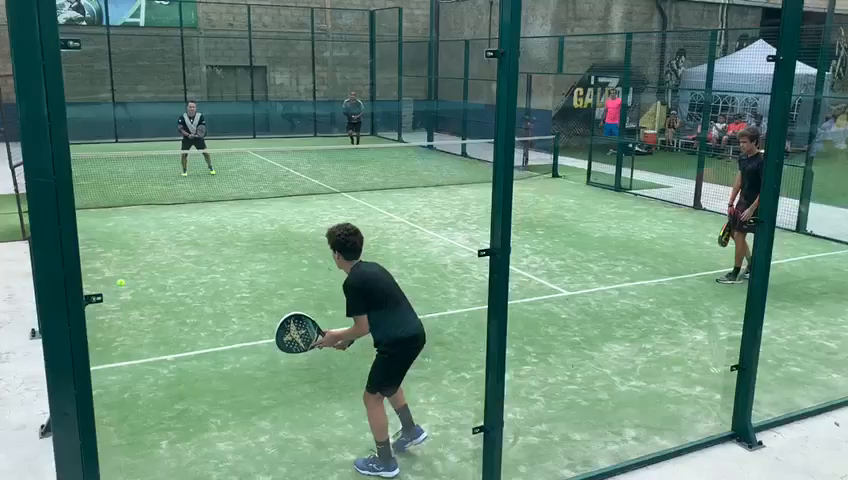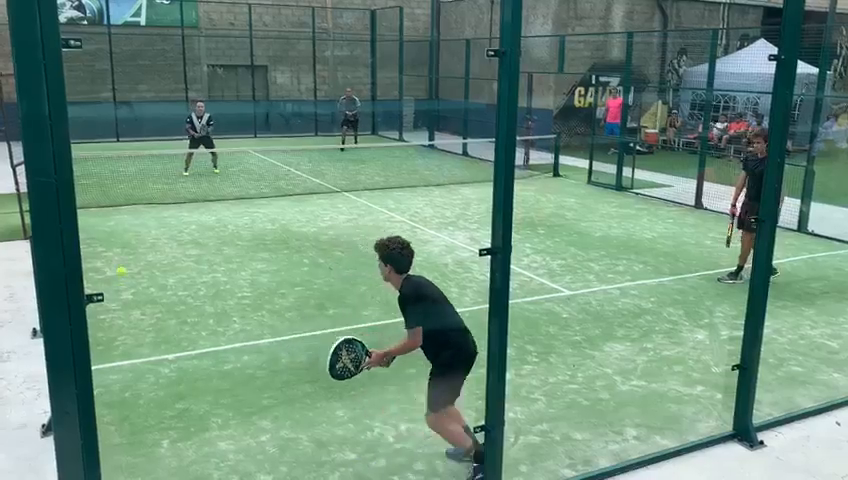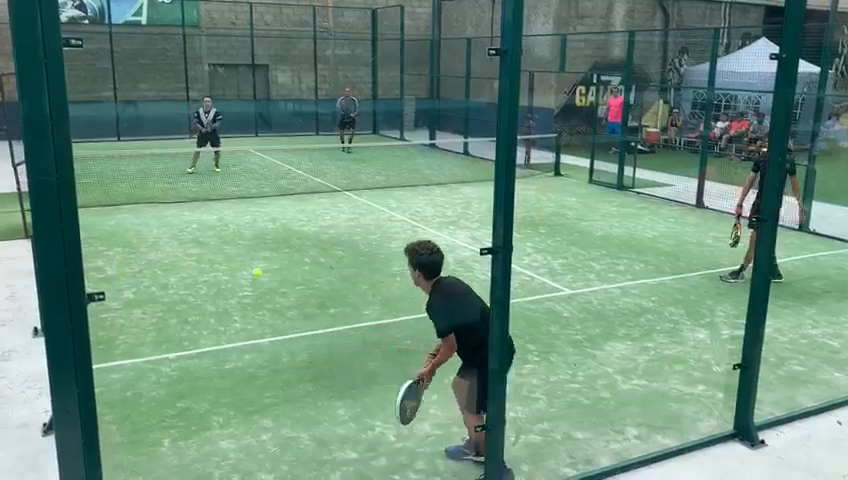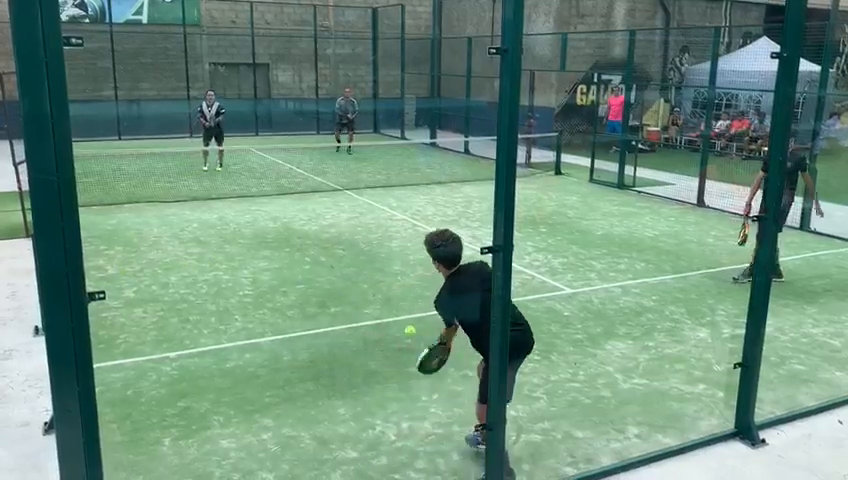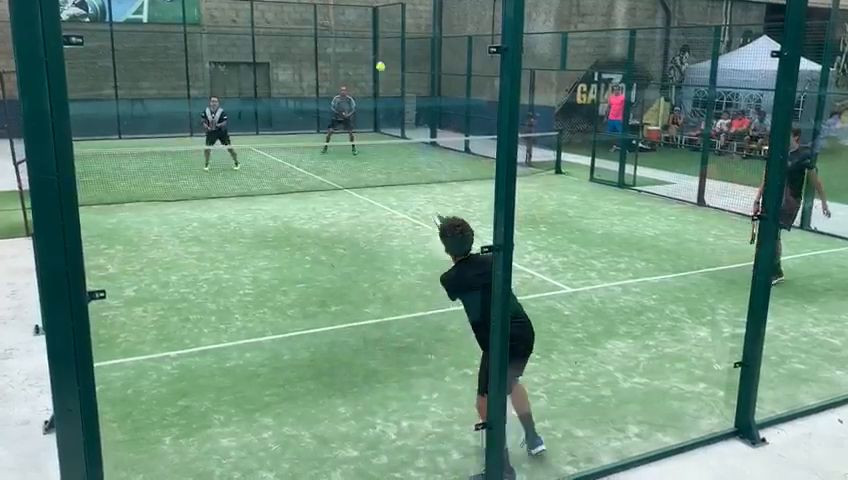
dt=0.2s
person 1, frame 1
left shoulder: (353, 283)
right shoulder: (373, 269)
left elbow: (362, 328)
left wrist: (333, 338)
right wrist: (347, 336)
left hip: (397, 343)
right hip: (414, 334)
left knee: (372, 397)
right knee: (387, 386)
right ankle: (411, 430)
person 1, frame 2
left shoulder: (408, 295)
right shoulder: (417, 283)
left elbow: (415, 340)
left wrist: (385, 355)
right wrist: (390, 352)
left hip: (453, 355)
right hip: (454, 349)
left knee: (435, 419)
right knee: (442, 405)
left ankle: (484, 463)
right ankle: (474, 449)
person 1, frame 3
left shoulder: (435, 305)
right shoulder: (452, 284)
left elbow: (450, 347)
left wrist: (428, 370)
right wrist: (435, 356)
left hip: (492, 356)
left knee: (475, 418)
right knee: (460, 386)
right ankle: (475, 448)
person 1, frame 4
left shoulder: (444, 298)
right shoulder: (481, 268)
left elbow: (451, 331)
left wrist: (444, 342)
right hip: (524, 336)
left knee: (485, 410)
right knee: (483, 372)
right ankle: (487, 437)
person 1, frame 5
left shoulder: (449, 279)
right shoulder: (492, 260)
right hip: (525, 332)
left knee: (486, 404)
right knee: (512, 381)
right ankle: (533, 438)
person 2, frame 1
left shoulder: (762, 162)
right shoulder: (742, 158)
left wrist: (751, 209)
right wrist: (731, 203)
left hip: (753, 205)
right hip: (742, 202)
left knee: (739, 236)
right knee: (737, 236)
left ankle: (736, 273)
right ankle: (752, 265)
person 2, frame 2
right shoulder: (749, 158)
right elbow: (742, 181)
left wrist: (776, 210)
right wrist: (733, 203)
left hip: (761, 205)
right hip: (748, 202)
left knee: (747, 237)
right knee: (751, 238)
left ankle: (737, 273)
right ankle: (769, 268)
person 2, frame 3
left shoulder: (789, 161)
right shoulder: (761, 158)
left elbow: (794, 184)
right elbow: (750, 181)
left wrist: (800, 206)
right wrist: (740, 203)
right hip: (759, 201)
left knee: (755, 237)
left ankle: (740, 272)
right ankle: (775, 271)
person 2, frame 4
left shoulder: (799, 159)
left elbow: (808, 182)
right elbow: (758, 180)
left wrist: (816, 202)
right wrist: (748, 202)
left hip: (783, 204)
left ankle: (751, 270)
right ankle: (776, 271)
person 2, frame 5
left shoulder: (804, 156)
left elbow: (815, 180)
left wrist: (824, 203)
right wrist: (757, 200)
left hip: (791, 202)
left ankle: (776, 272)
right ankle: (776, 269)
